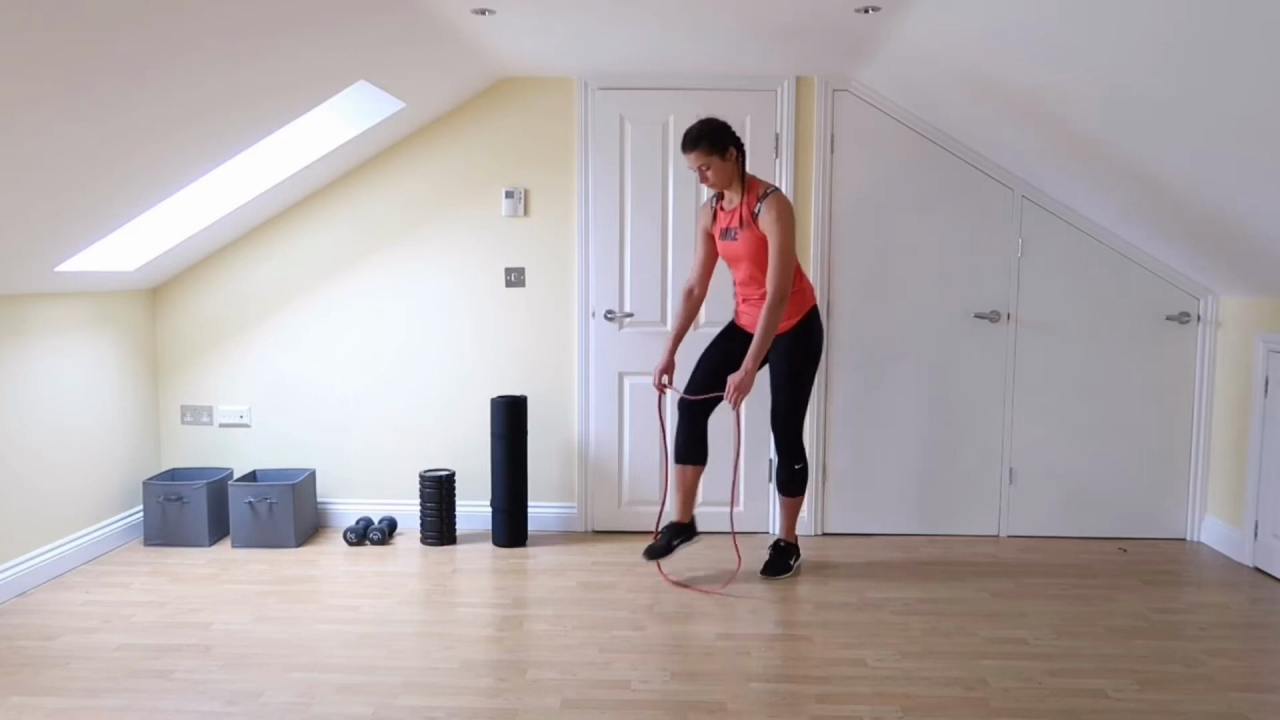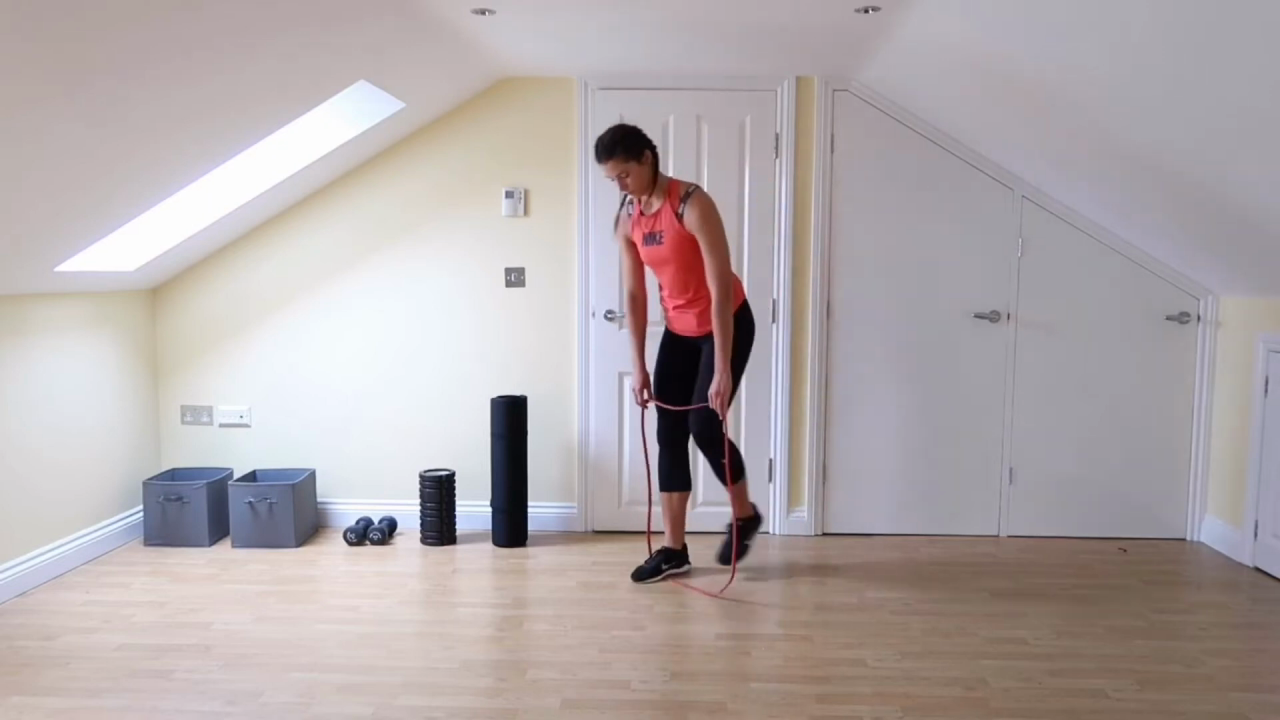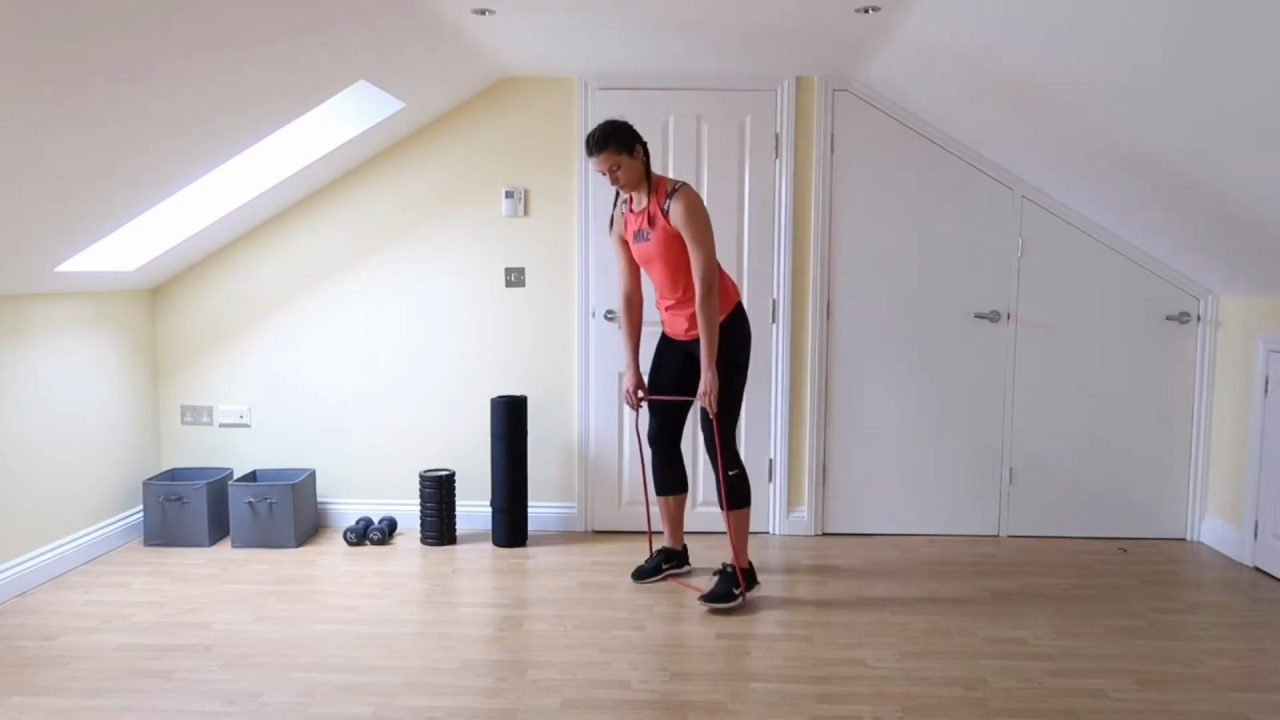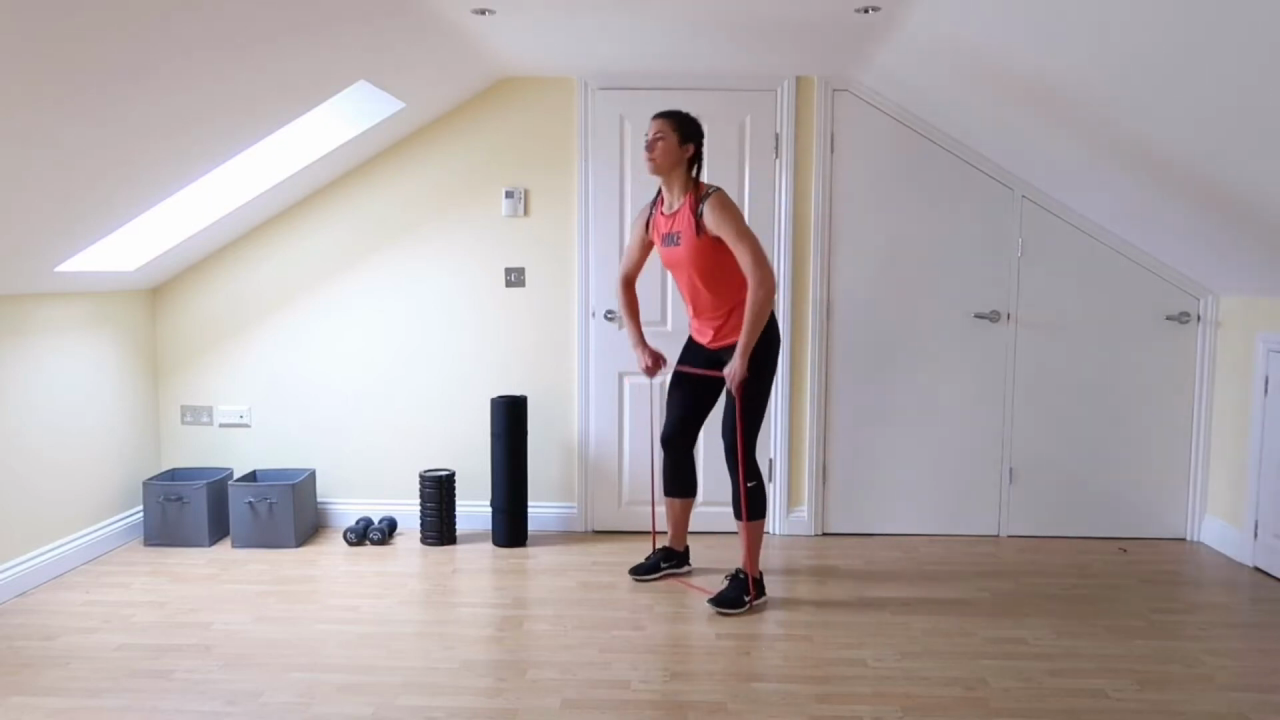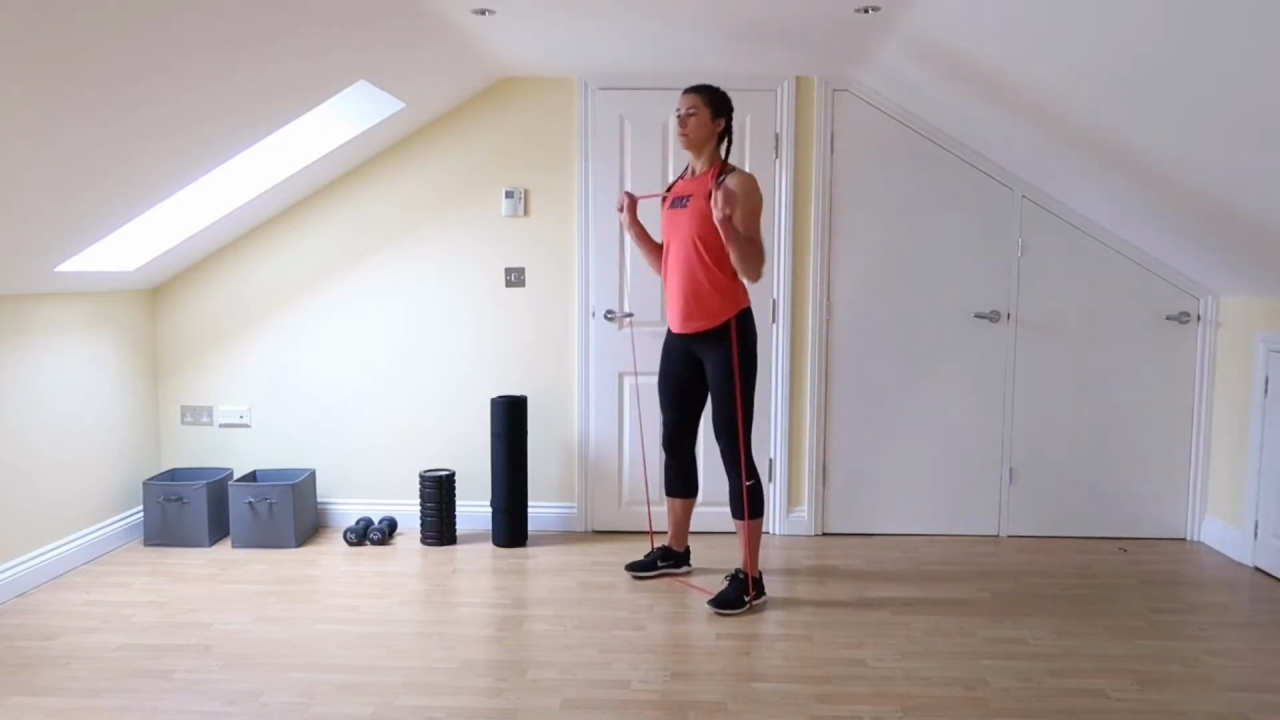
dt=0.5s
person 1, frame 1
left shoulder: (771, 204)
right shoulder: (710, 212)
left elbow: (778, 293)
right elbow: (695, 287)
left wrist: (748, 369)
right wrist: (670, 351)
left hip: (795, 326)
right hip: (746, 322)
left knee: (785, 431)
right knee: (692, 404)
left ankle: (787, 542)
right ankle: (682, 521)
person 1, frame 2
left shoulder: (693, 204)
right shoulder: (627, 219)
left elbow: (721, 290)
right elbow: (635, 295)
left wrist: (724, 370)
right wrist: (638, 366)
left hip: (726, 323)
right hip: (678, 329)
left knee: (704, 425)
right knee: (669, 433)
left ankle: (744, 513)
right ankle: (673, 549)
person 1, frame 3
left shoulder: (681, 201)
right shoulder: (620, 216)
left elbow: (707, 286)
right elbow: (631, 295)
left wrist: (709, 369)
right wrist: (632, 367)
left hip: (721, 328)
right hip: (675, 332)
left knee: (718, 442)
right knee: (661, 437)
left ankle: (741, 568)
right ankle: (673, 549)
person 1, frame 4
left shoulder: (712, 206)
right shoulder: (651, 216)
left elbow: (763, 279)
right elbow: (625, 281)
left wrist: (742, 358)
right wrist: (639, 344)
left hip: (750, 341)
right hip: (702, 341)
left knee: (737, 450)
right knee: (674, 438)
left ankle: (750, 577)
right ankle: (675, 550)
person 1, frame 5
left shoulder: (735, 183)
right shoulder: (675, 188)
left elbow: (753, 271)
left wrist: (728, 224)
right wrist: (631, 223)
left hip: (726, 332)
right hip: (680, 335)
left knee: (733, 449)
right knee: (675, 441)
left ankle: (749, 577)
right ankle: (675, 549)
